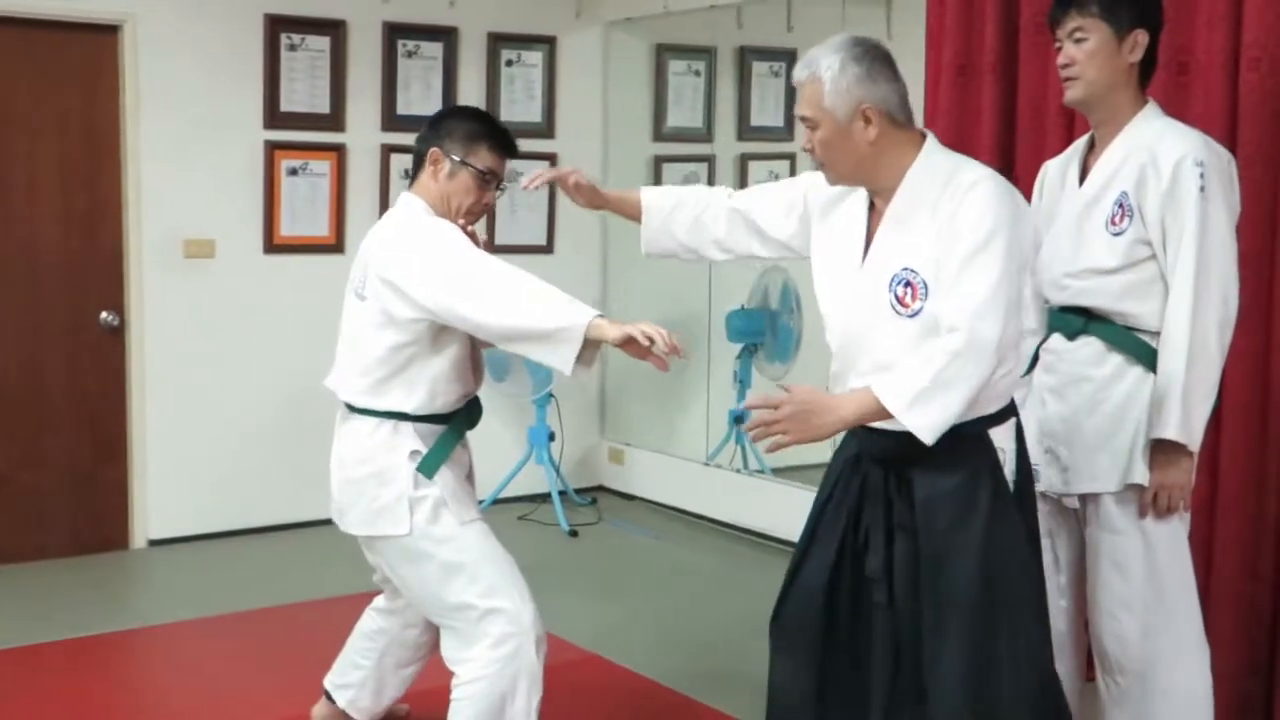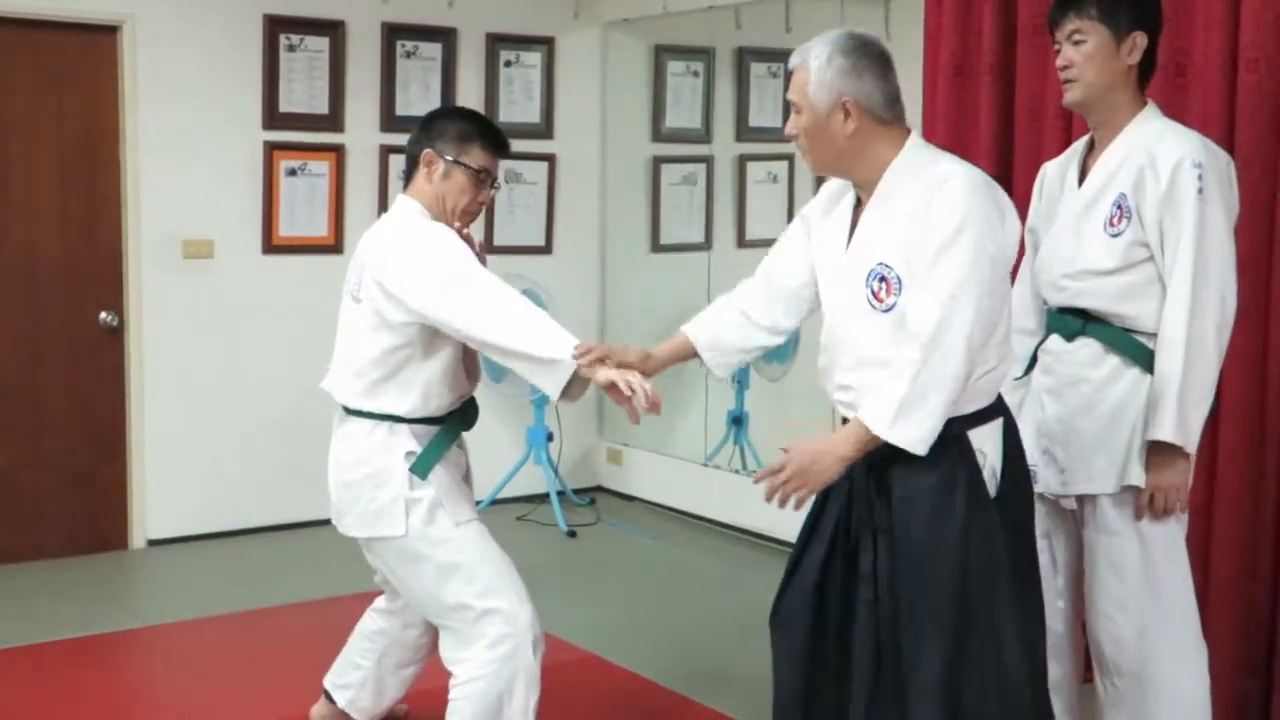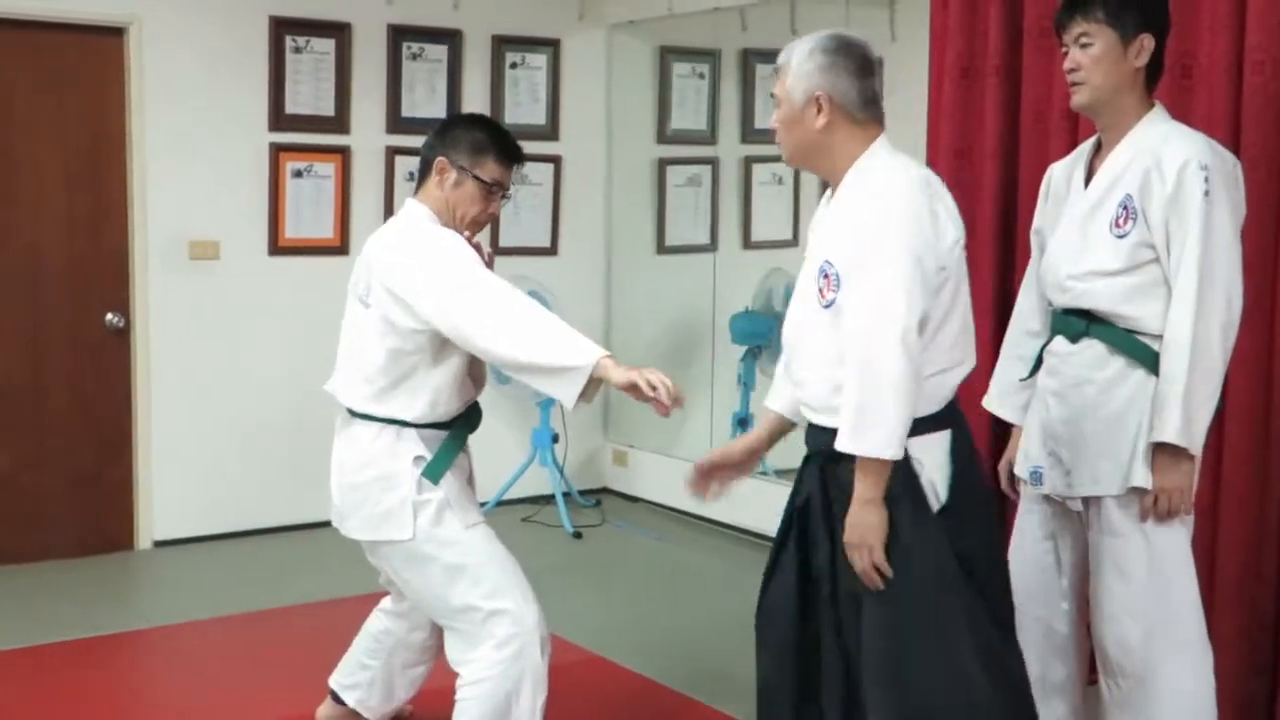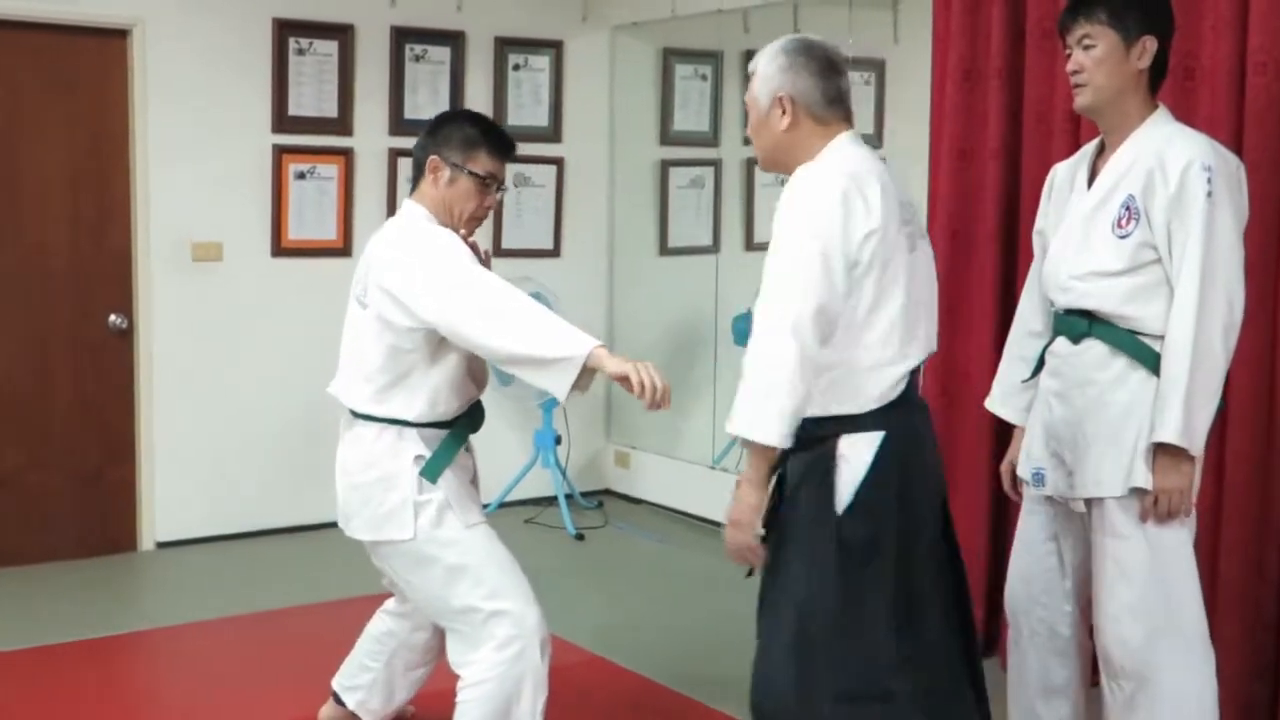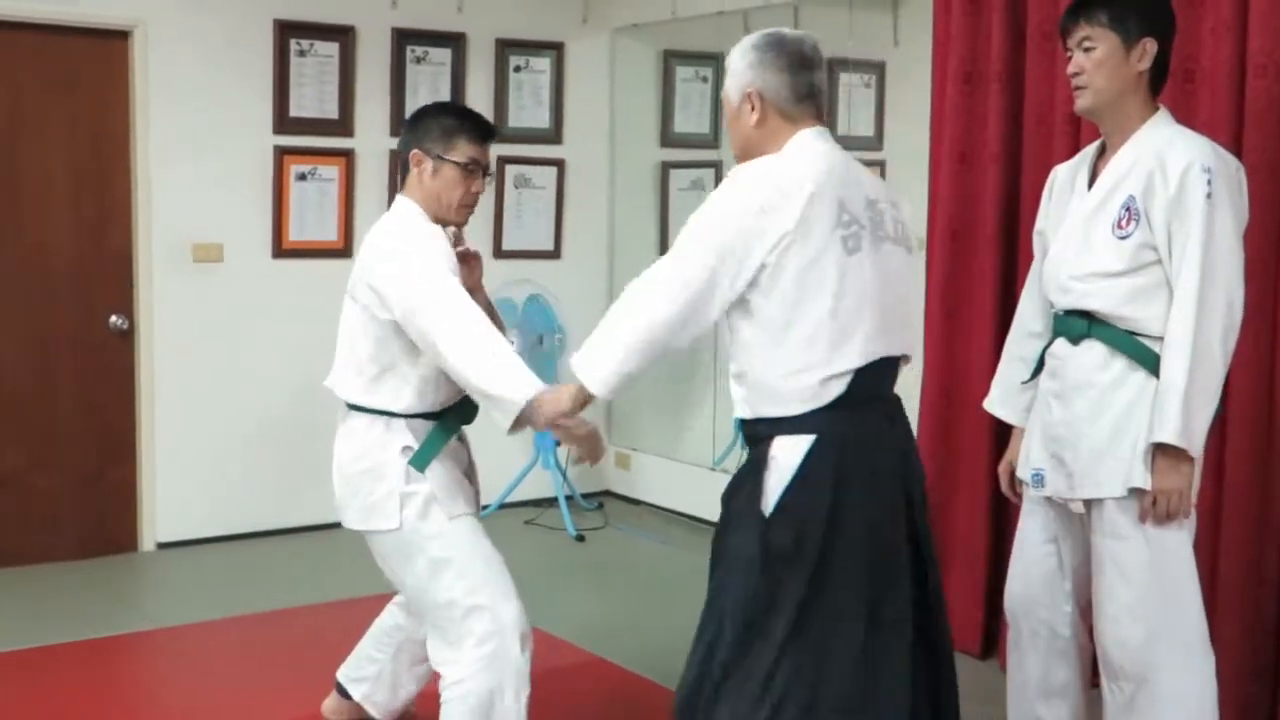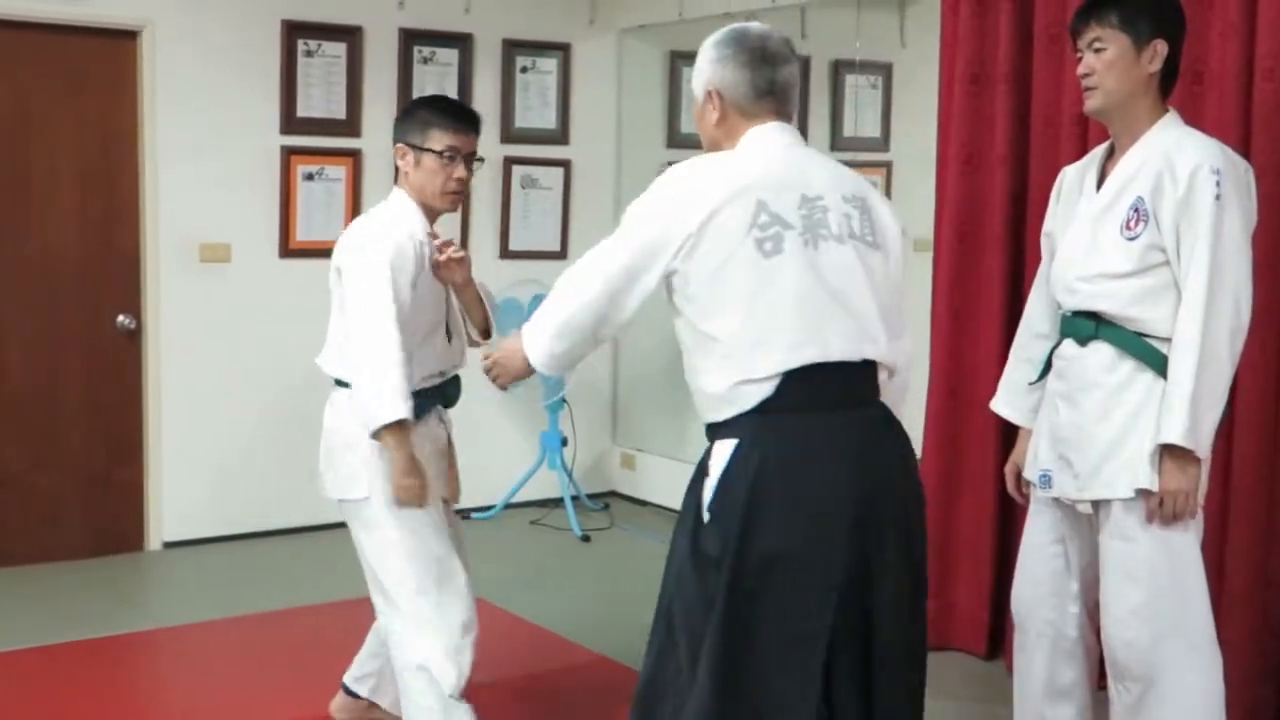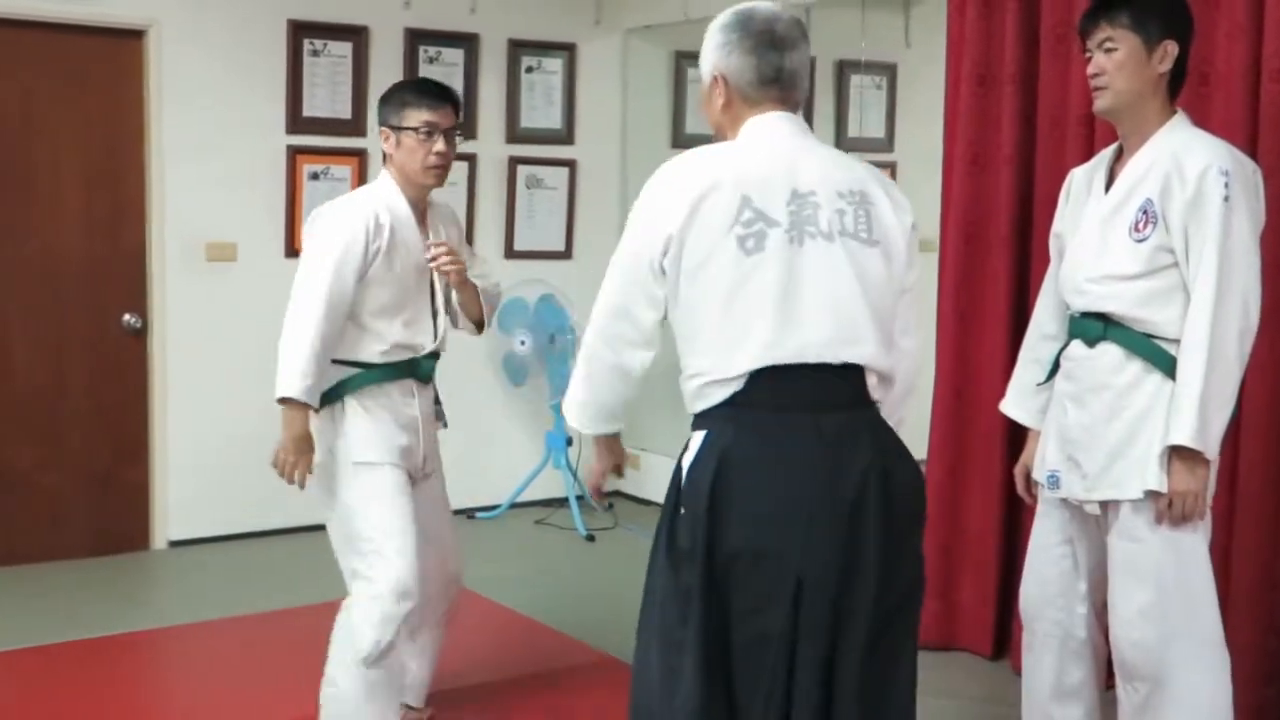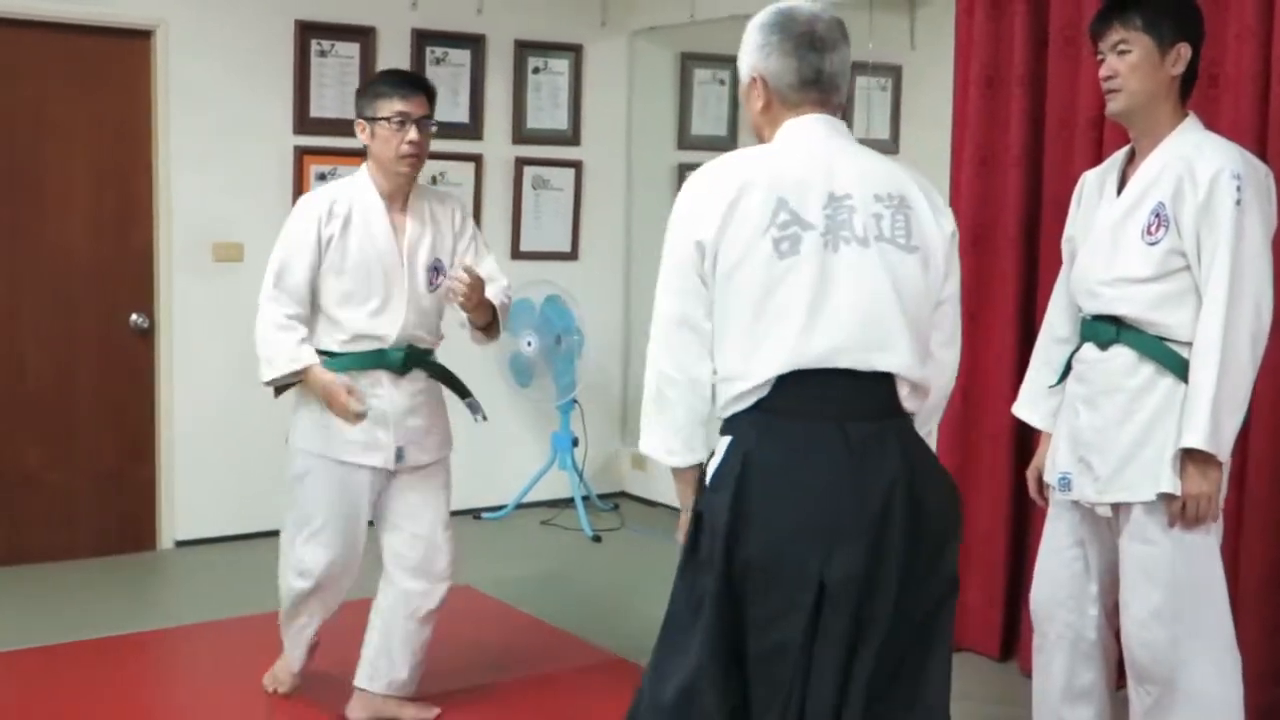
dt=0.2s
person 1, frame 1
left shoulder: (1183, 159)
right shoulder: (1057, 172)
left elbow: (1203, 303)
left wrist: (1176, 440)
left hip: (1131, 408)
right hip: (1052, 403)
left knee: (1140, 621)
right knee: (1036, 605)
person 1, frame 2
left shoulder: (1180, 160)
right shoulder: (1055, 173)
left elbow: (1199, 305)
left wrist: (1172, 440)
right wrist: (1009, 418)
left hip: (1128, 407)
right hip: (1050, 404)
left knee: (1137, 622)
right knee: (1034, 606)
person 1, frame 3
left shoulder: (1188, 162)
right shoulder: (1063, 174)
left elbow: (1205, 307)
left wrist: (1177, 443)
right wrist: (1018, 420)
left hip: (1134, 410)
right hip: (1058, 406)
left knee: (1142, 621)
right knee: (1035, 604)
person 1, frame 4
left shoulder: (1190, 164)
right shoulder: (1066, 176)
left elbow: (1207, 307)
left wrist: (1177, 444)
right wrist: (1020, 422)
left hip: (1136, 413)
right hip: (1061, 409)
left knee: (1143, 625)
right knee: (1036, 606)
person 1, frame 5
left shoulder: (1191, 165)
right shoulder: (1067, 177)
left elbow: (1206, 309)
left wrist: (1176, 444)
right wrist: (1019, 423)
left hip: (1135, 415)
right hip: (1061, 411)
left knee: (1144, 626)
right knee: (1038, 610)
person 1, frame 6
left shoulder: (1200, 166)
right shoulder: (1076, 178)
left elbow: (1215, 309)
left wrist: (1183, 444)
right wrist: (1026, 423)
left hip: (1144, 417)
right hip: (1069, 413)
left knee: (1150, 628)
right knee: (1044, 610)
person 1, frame 7
left shoulder: (1208, 168)
right shoulder: (1084, 180)
left elbow: (1223, 311)
left wrist: (1191, 446)
right wrist: (1035, 425)
left hip: (1150, 419)
right hip: (1076, 415)
left knee: (1158, 629)
right knee: (1054, 611)
person 1, frame 8
left shoulder: (1219, 171)
right shoulder: (1095, 183)
left wrist: (1204, 450)
right wrist: (1046, 429)
left hip: (1164, 419)
right hip: (1087, 419)
left knee: (1168, 632)
right knee: (1062, 614)
person 2, frame 1
left shoulder: (979, 202)
right shoulder: (830, 198)
left elbow: (967, 348)
right elbow: (726, 216)
left wrist: (842, 407)
right wrist: (604, 198)
left hip: (960, 471)
right hip: (873, 464)
right knee: (820, 636)
person 2, frame 2
left shoulder: (956, 198)
right shoulder: (835, 202)
left elbow: (941, 354)
right elbow: (765, 299)
left wrist: (839, 449)
right wrist: (654, 358)
left hip: (949, 467)
right hip: (866, 461)
right knee: (820, 639)
person 2, frame 3
left shoulder: (891, 201)
right shoulder: (849, 198)
left elbow: (881, 356)
left wrist: (867, 497)
right wrist: (756, 439)
left hip: (904, 472)
right hip: (855, 464)
right knee: (800, 641)
person 2, frame 4
left shoulder: (824, 189)
right shoulder: (868, 183)
left elbow: (787, 337)
left wrist: (751, 479)
left hip: (852, 457)
right hip: (888, 447)
person 2, frame 5
left shoulder: (764, 188)
right shoulder: (871, 192)
left elbow: (668, 299)
left wrist: (579, 387)
left hip: (818, 462)
right hip: (878, 443)
person 2, frame 6
left shoulder: (696, 188)
right shoulder: (863, 195)
left elbow: (597, 289)
right elbow: (893, 345)
left wrist: (527, 354)
left hip: (767, 464)
right hip: (871, 451)
person 2, frame 7
left shoulder: (687, 183)
right shoulder: (876, 190)
left elbow: (619, 329)
right elbow: (902, 347)
left wrist: (602, 433)
left hip: (744, 461)
right hip: (864, 459)
person 2, frame 8
left shoulder: (722, 185)
right shoulder: (916, 196)
left elbow: (681, 347)
right elbow: (938, 357)
left wrist: (689, 477)
left hip: (771, 466)
right hip: (888, 466)
person 3, frame 1
left shoulder: (408, 237)
right shoulder: (414, 240)
left elbow: (473, 312)
right elbow: (498, 297)
left wrist: (471, 261)
right wrist: (602, 327)
left hip: (397, 457)
right hip: (402, 467)
left knee: (416, 595)
right knee: (504, 625)
person 3, frame 2
left shoulder: (401, 239)
right shoulder: (413, 246)
left elbow: (462, 320)
right elbow: (491, 315)
left wrist: (468, 269)
right wrist: (589, 362)
left hip: (392, 460)
right hip: (397, 467)
left knee: (418, 596)
right knee: (501, 625)
person 3, frame 3
left shoulder: (406, 243)
right shoulder: (421, 250)
left elbow: (468, 330)
right elbow: (501, 322)
left wrist: (475, 279)
right wrist: (611, 368)
left hip: (395, 463)
right hip: (402, 472)
left knee: (424, 598)
right knee: (509, 627)
person 3, frame 4
left shoulder: (412, 245)
right shoulder: (419, 251)
left elbow: (468, 334)
right elbow: (494, 319)
left wrist: (476, 280)
right wrist: (606, 360)
left hip: (408, 463)
right hip: (405, 473)
left knee: (429, 598)
right knee: (509, 628)
person 3, frame 5
left shoulder: (422, 242)
right shoulder: (408, 247)
left elbow: (466, 336)
right elbow: (458, 337)
left wrist: (472, 286)
right wrist: (548, 407)
left hip: (418, 454)
right hip: (398, 463)
left knee: (436, 597)
right knee: (489, 624)
person 3, frame 6
left shoulder: (430, 240)
right shoulder: (384, 236)
left elbow: (477, 332)
right elbow: (372, 341)
left wrist: (463, 283)
right wrist: (400, 450)
left hip: (421, 430)
right hip: (376, 440)
left knee: (429, 590)
right knee: (437, 609)
person 3, frame 7
left shoulder: (441, 219)
right shoulder: (351, 218)
left elbow: (473, 317)
right elbow: (310, 318)
left wrist: (464, 283)
right wrist: (295, 420)
left hip: (413, 410)
right hip: (359, 412)
left knee: (434, 569)
right knee: (387, 579)
person 3, frame 8
left shoulder: (449, 213)
right shoulder: (324, 209)
left elbow: (493, 300)
right elbow: (277, 305)
left wrist: (480, 305)
right wrist: (316, 377)
left hip: (418, 401)
right hip: (338, 403)
left knee: (425, 558)
right knee: (322, 554)
right ankle: (296, 647)
